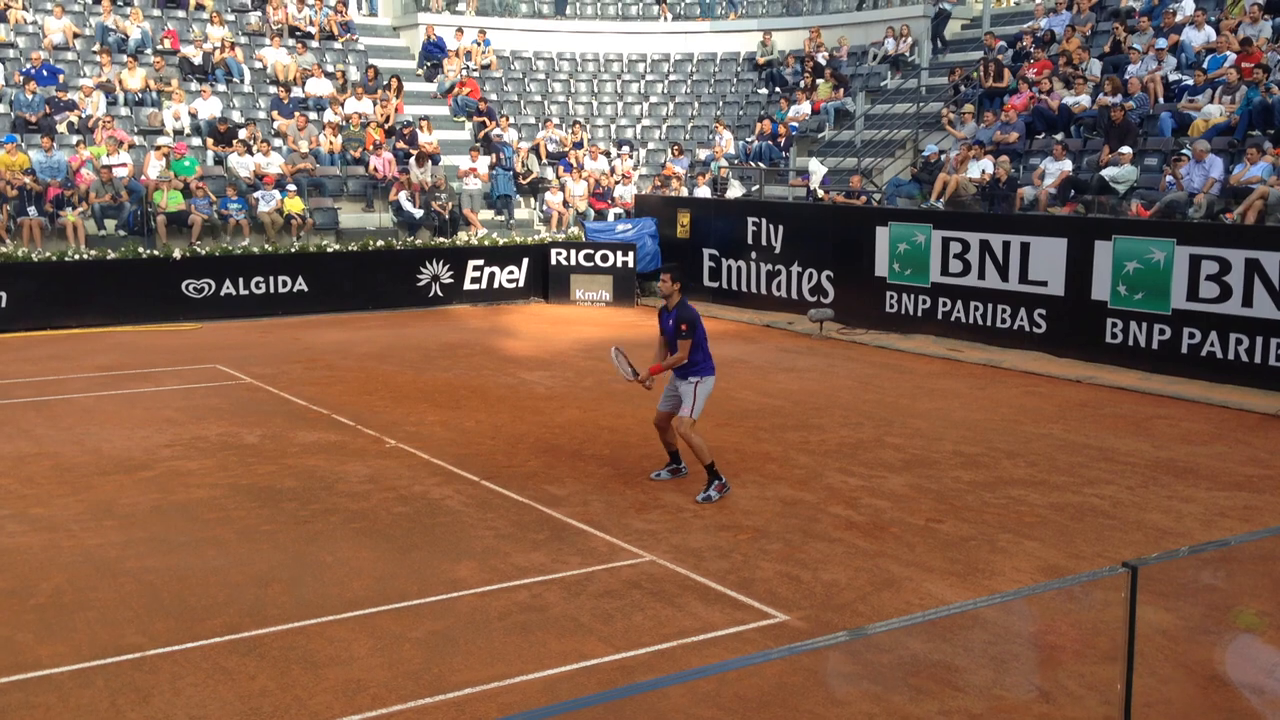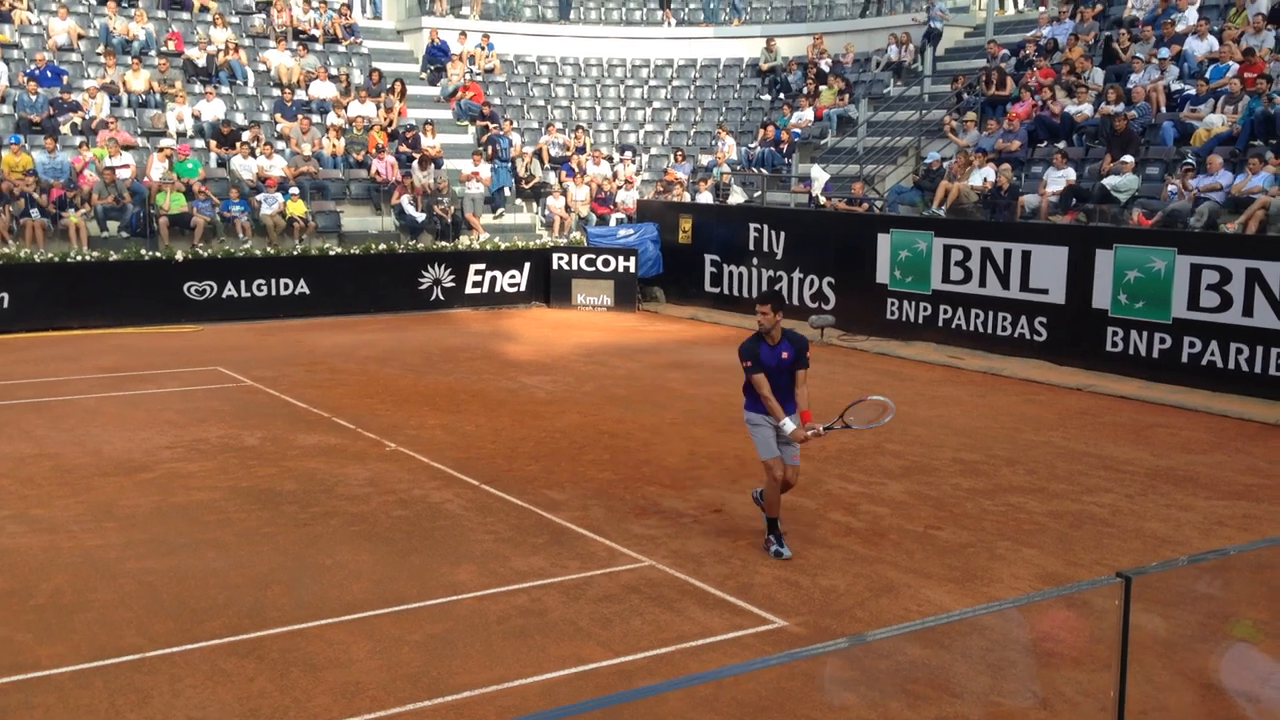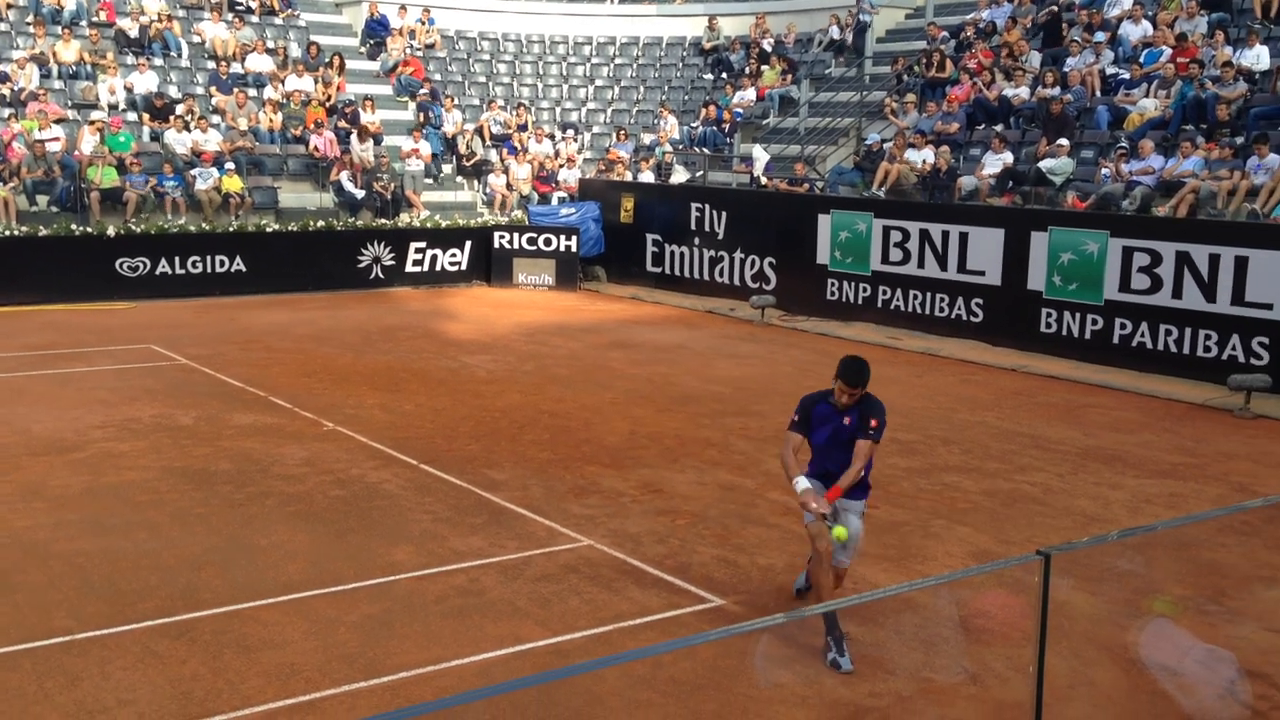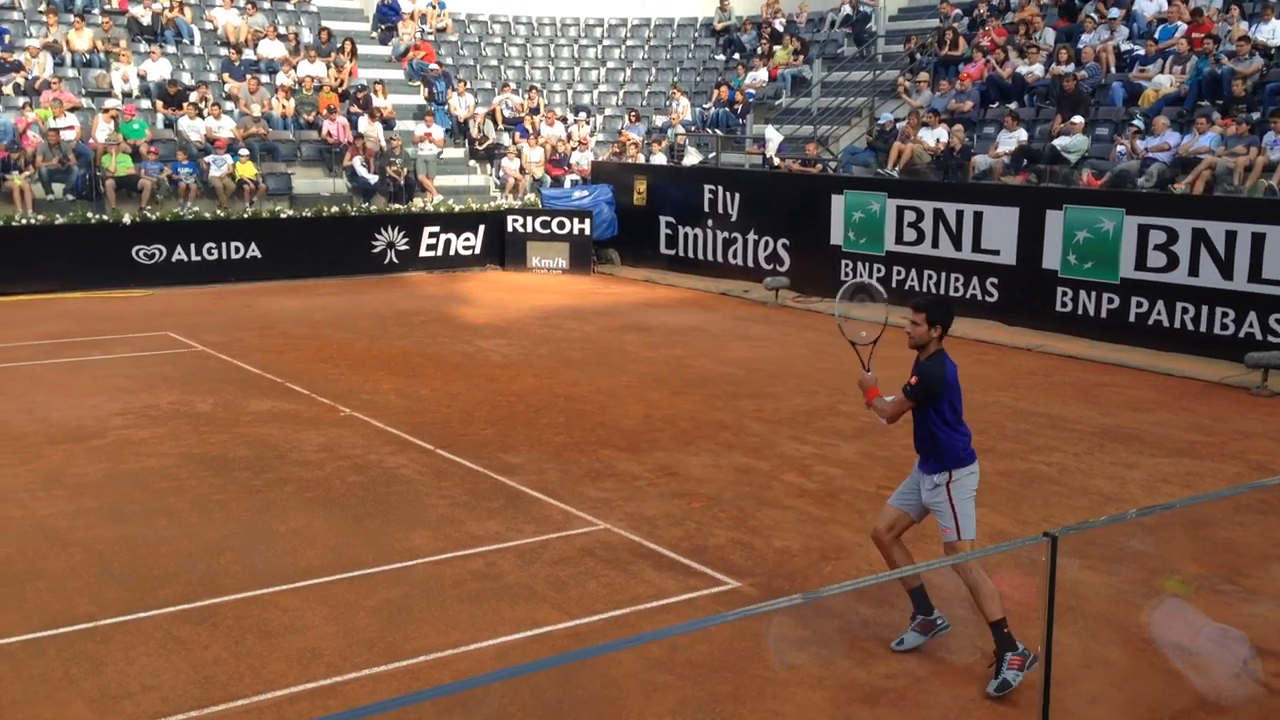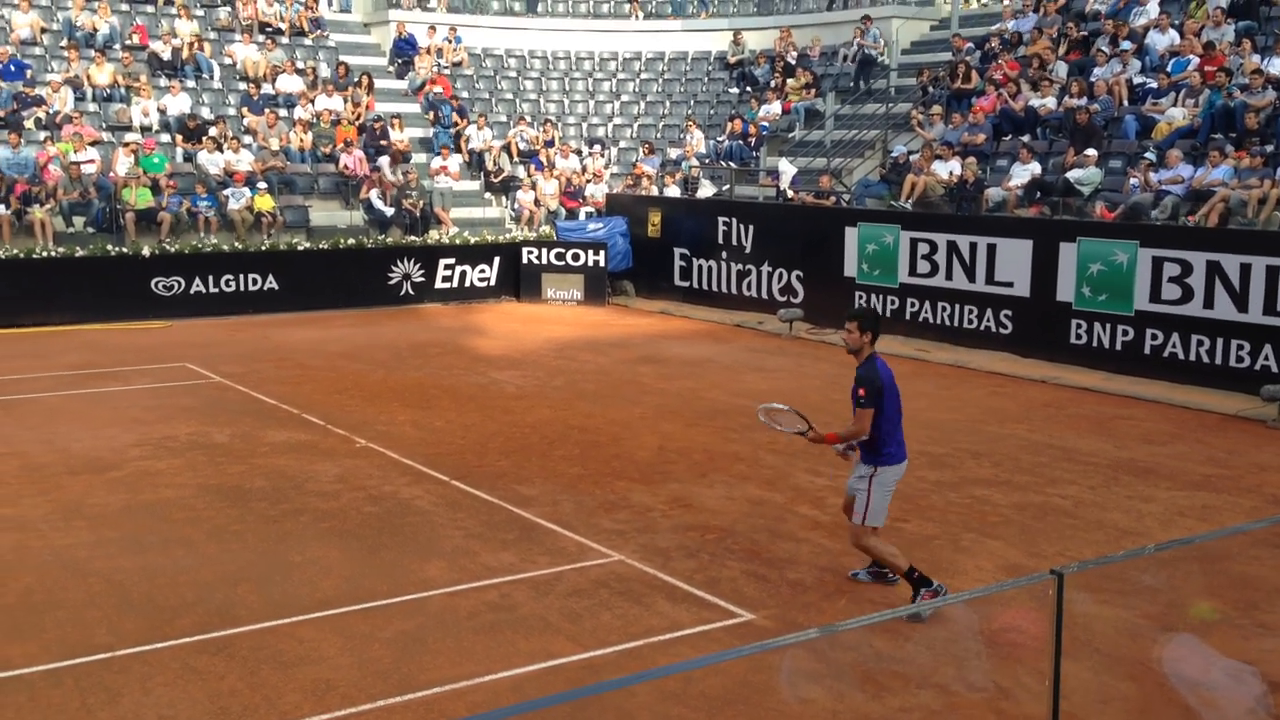
dt=0.7s
person 1, frame 1
left shoulder: (685, 315)
right shoulder: (663, 312)
left elbow: (682, 356)
right elbow: (662, 346)
left wrist: (651, 371)
right wrist: (652, 373)
left hip: (698, 378)
right hip: (679, 376)
left knee: (684, 428)
right knee: (660, 421)
left ankle: (717, 480)
right ankle: (677, 465)
person 1, frame 2
left shoulder: (799, 342)
right shoulder: (749, 348)
left elbow: (800, 387)
right elbow: (764, 393)
left wrist: (804, 421)
right wrist: (789, 426)
left hip: (789, 415)
right hip: (759, 415)
left knee: (790, 480)
right knee: (776, 476)
left ankle: (764, 496)
right ankle: (772, 534)
person 1, frame 3
left shoulder: (874, 410)
right shoulder: (812, 404)
left elbow: (858, 464)
right elbow: (788, 451)
left wrist: (832, 495)
right wrist: (803, 487)
left hip: (849, 496)
right hip: (814, 487)
left knee: (836, 577)
right knee: (822, 544)
left ankle: (815, 571)
right ankle: (833, 635)
person 1, frame 4
left shoulder: (932, 369)
right shoulder: (929, 362)
left elbow: (888, 413)
right elbow: (903, 408)
left wrist: (870, 391)
right wrist: (884, 399)
left hip: (952, 474)
right hip: (927, 470)
left knee: (959, 561)
right knee: (882, 533)
left ankle: (1012, 651)
right ankle: (926, 617)
person 1, frame 5
left shoulder: (868, 377)
right shoulder: (873, 367)
left elbow: (862, 430)
left wrist: (826, 438)
right wrist: (850, 444)
left hip: (882, 464)
right hip: (876, 458)
left knee: (863, 538)
right knee: (850, 509)
left ankle: (926, 587)
right ankle: (883, 568)
